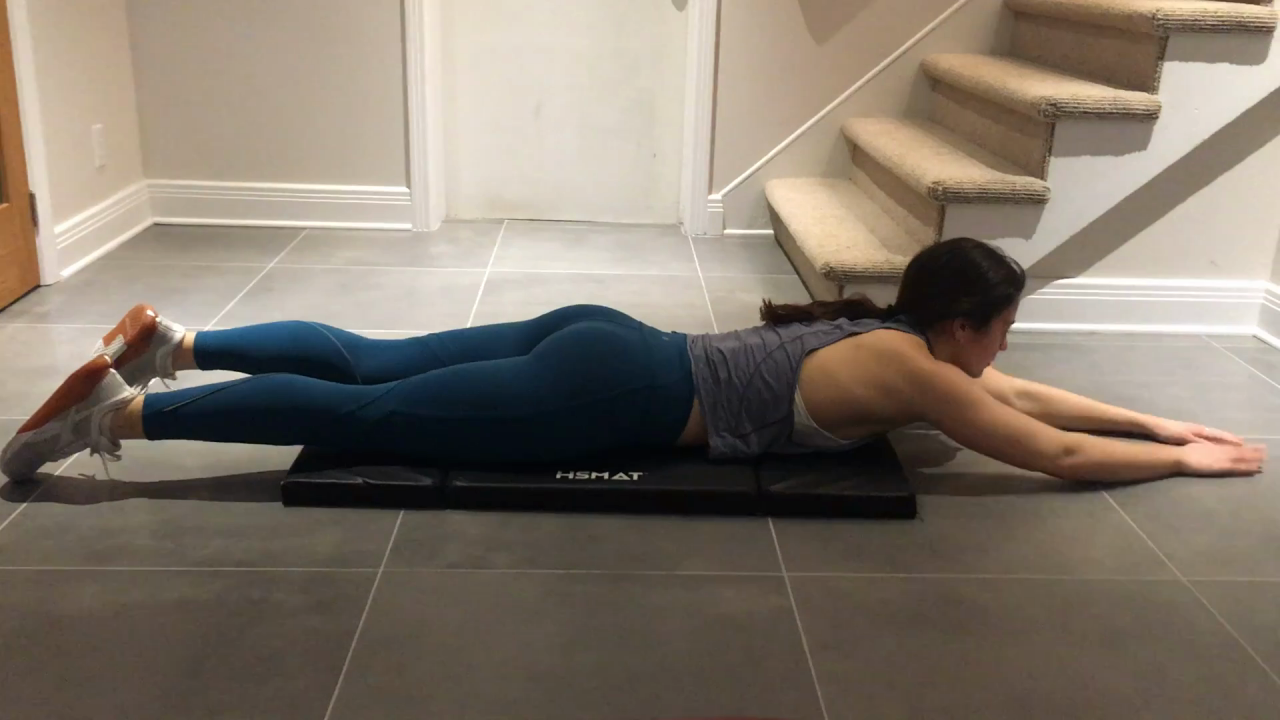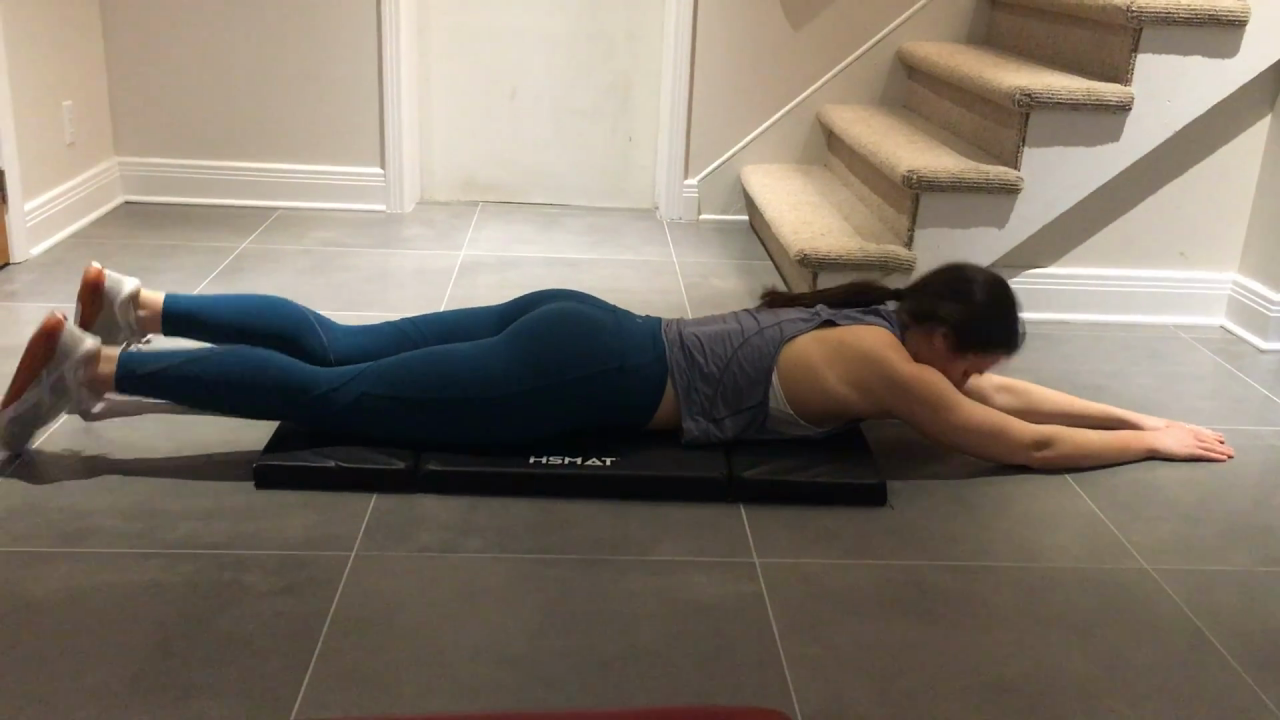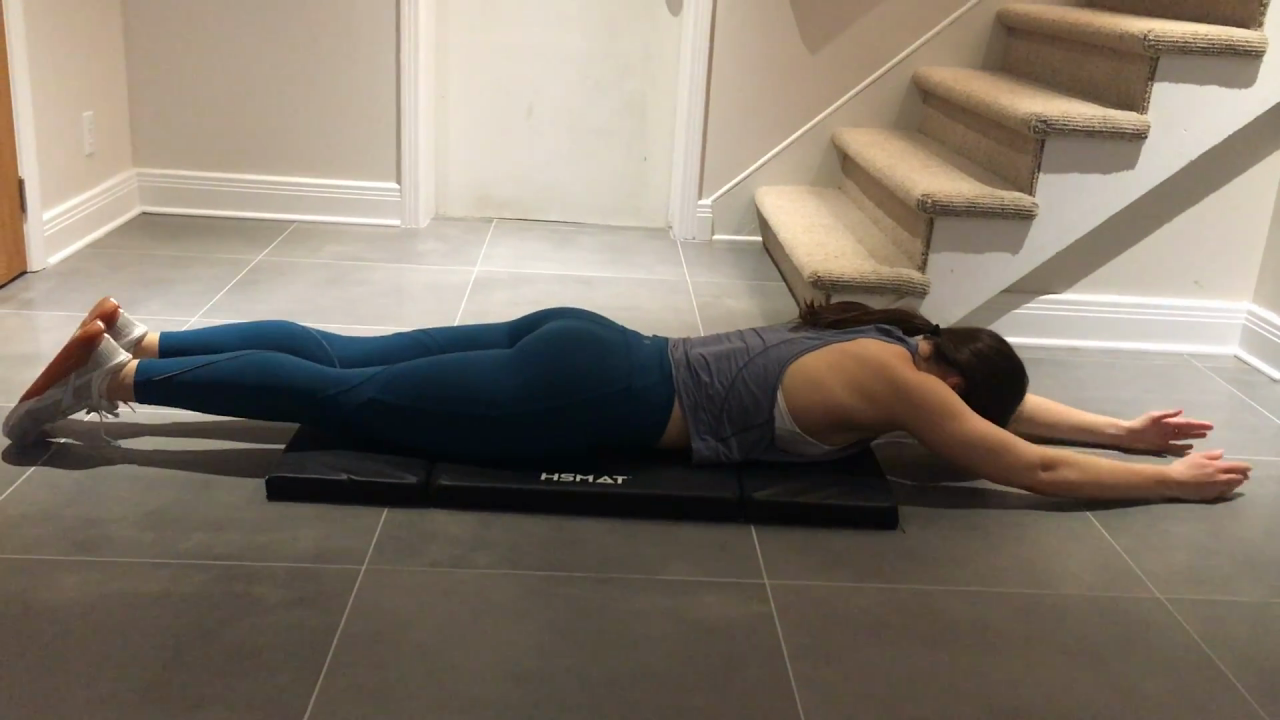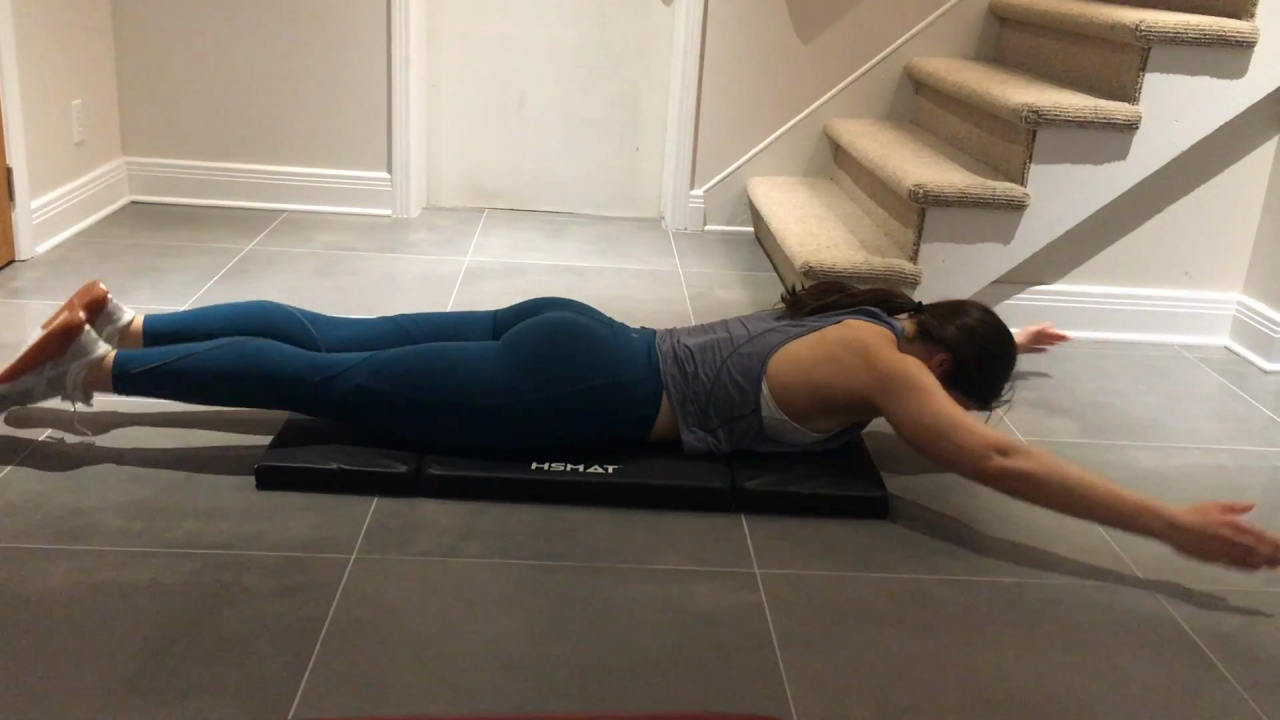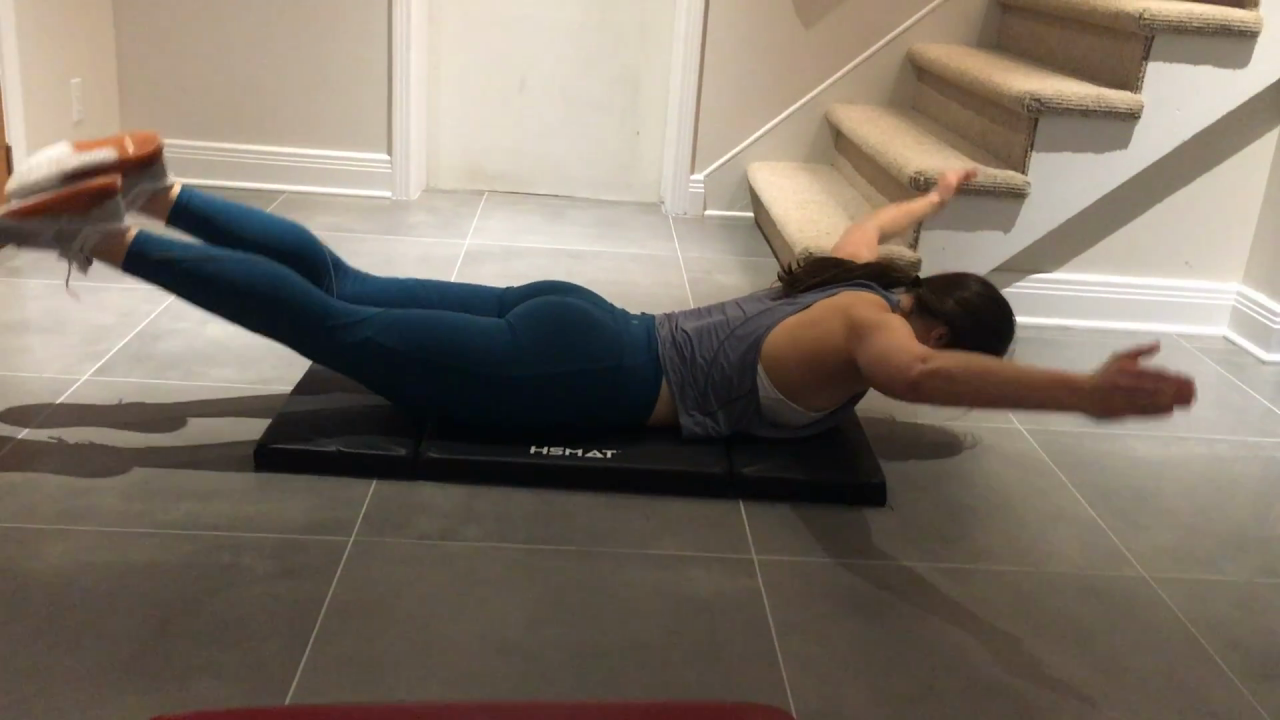
dt=1s
person 1, frame 1
left shoulder: (898, 327)
right shoulder: (916, 373)
left elbow: (1007, 389)
right elbow: (1061, 454)
left wrist: (1148, 418)
right wrist: (1184, 458)
left hip: (604, 344)
right hip: (613, 396)
left knee: (368, 369)
right knee: (363, 418)
left ankle: (172, 339)
right ankle: (123, 410)
person 1, frame 2
left shoulder: (876, 321)
right shoulder: (885, 368)
left elbow: (1002, 395)
right elbow: (1026, 441)
left wrist: (1134, 410)
right wrist: (1155, 442)
left hip: (573, 328)
right hip: (580, 378)
left knee: (338, 346)
right knee: (335, 394)
left ankle: (139, 305)
person 1, frame 3
left shoulder: (895, 344)
right shoulder: (889, 381)
left elbow: (1005, 397)
right elbow: (1027, 467)
left wrist: (1127, 427)
right wrist: (1175, 482)
left hip: (579, 348)
right hip: (587, 395)
left knee: (349, 356)
right knee: (347, 395)
left ankle: (137, 338)
right ankle: (119, 376)
person 1, frame 4
left shoulder: (874, 320)
right shoulder: (879, 364)
left elbow: (953, 357)
right elbow: (998, 459)
left wrist: (1006, 335)
right wrist: (1174, 524)
left hip: (567, 339)
right hip: (577, 392)
left knee: (332, 341)
right knee: (331, 380)
left ankle: (122, 327)
person 1, frame 5
left shoulder: (854, 287)
right shoulder: (868, 326)
left elbow: (865, 225)
right elbow: (917, 373)
left wrist: (933, 193)
right wrist: (1083, 393)
left hip: (564, 323)
right hip: (575, 379)
left knee: (335, 288)
right knee: (335, 335)
left ankle: (153, 191)
right ankle: (109, 237)
